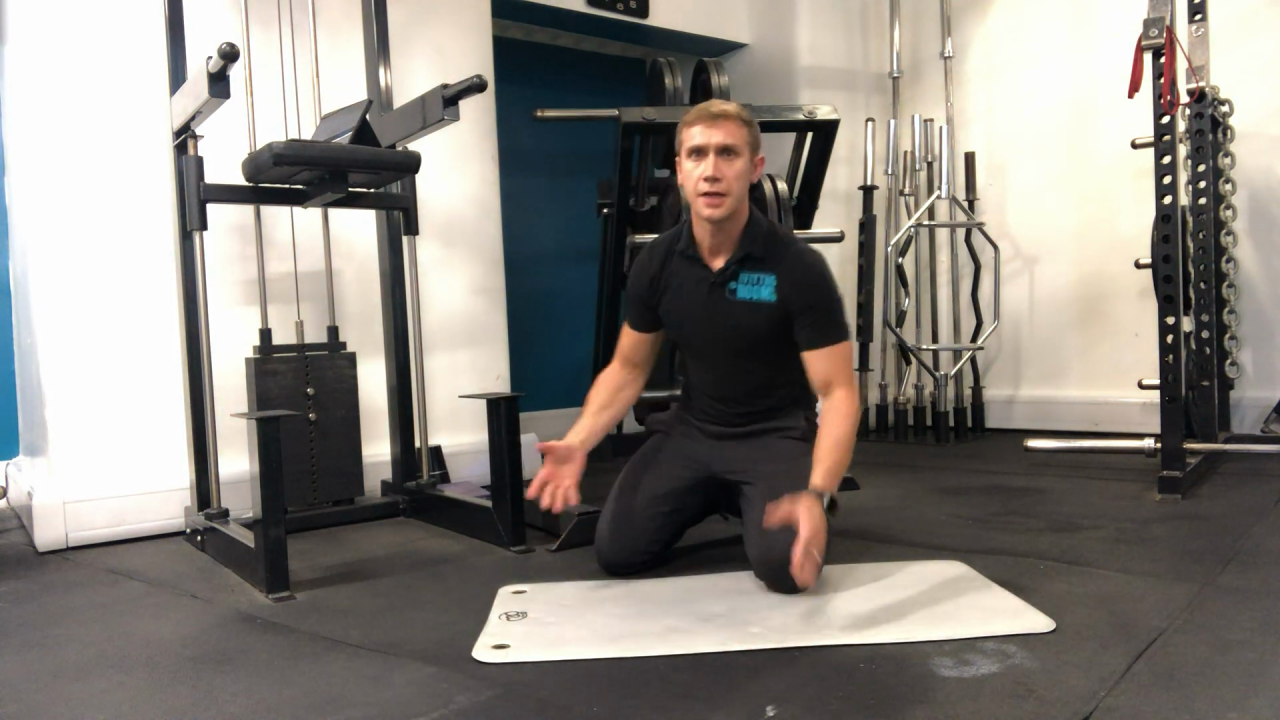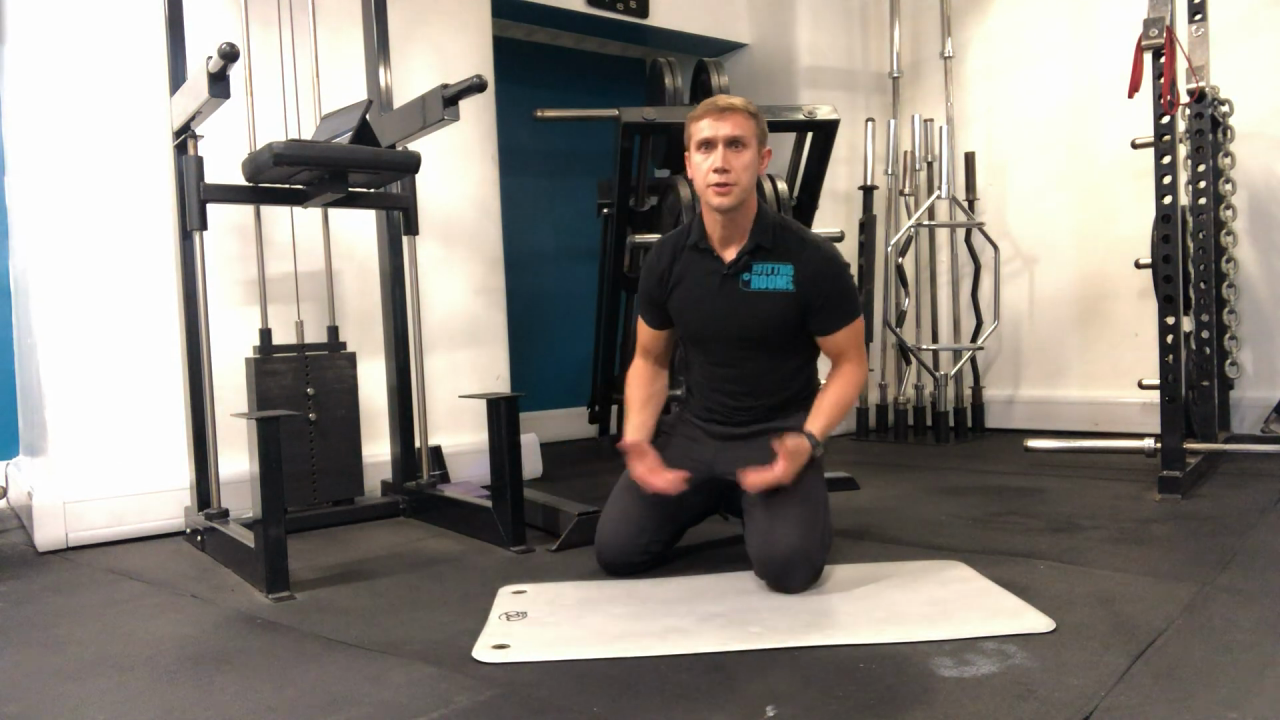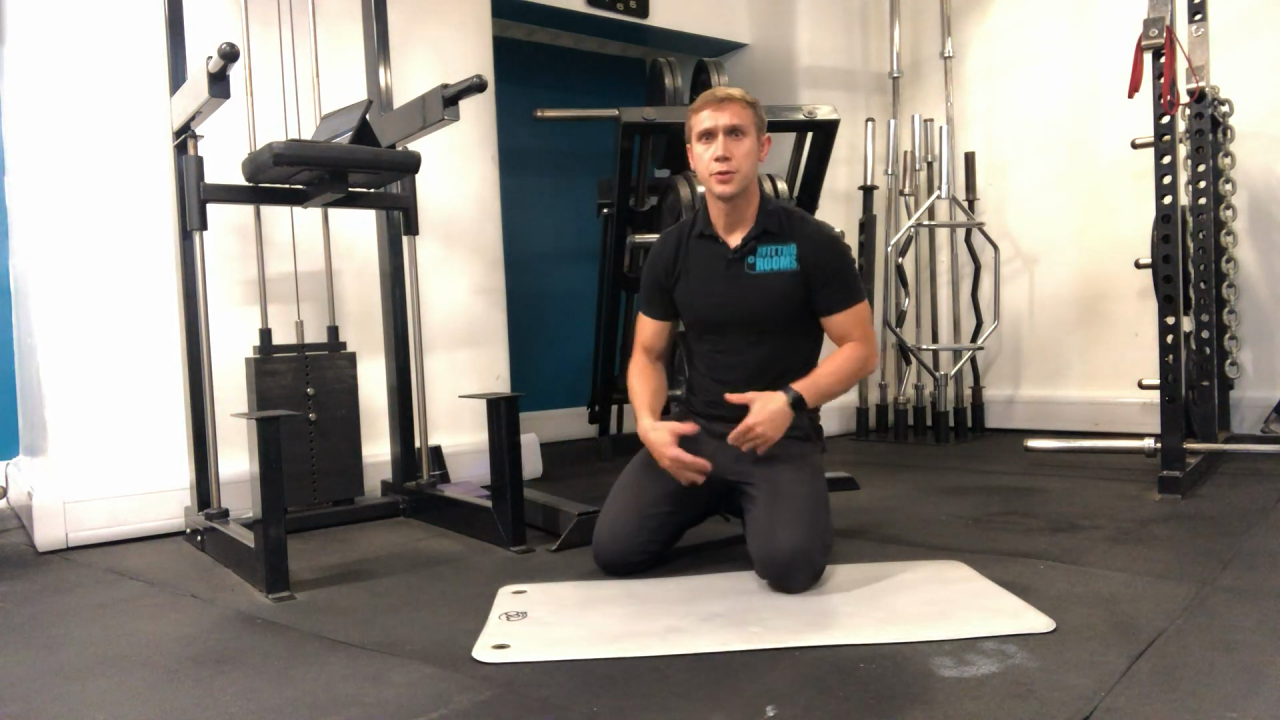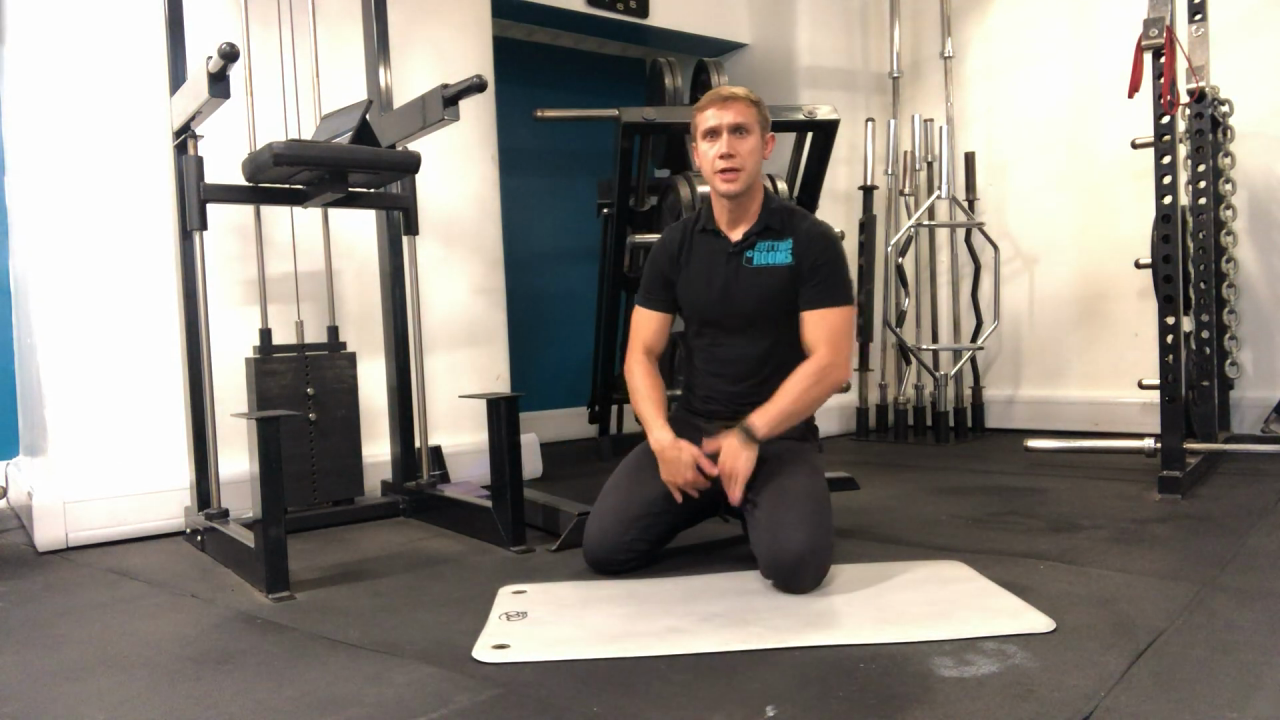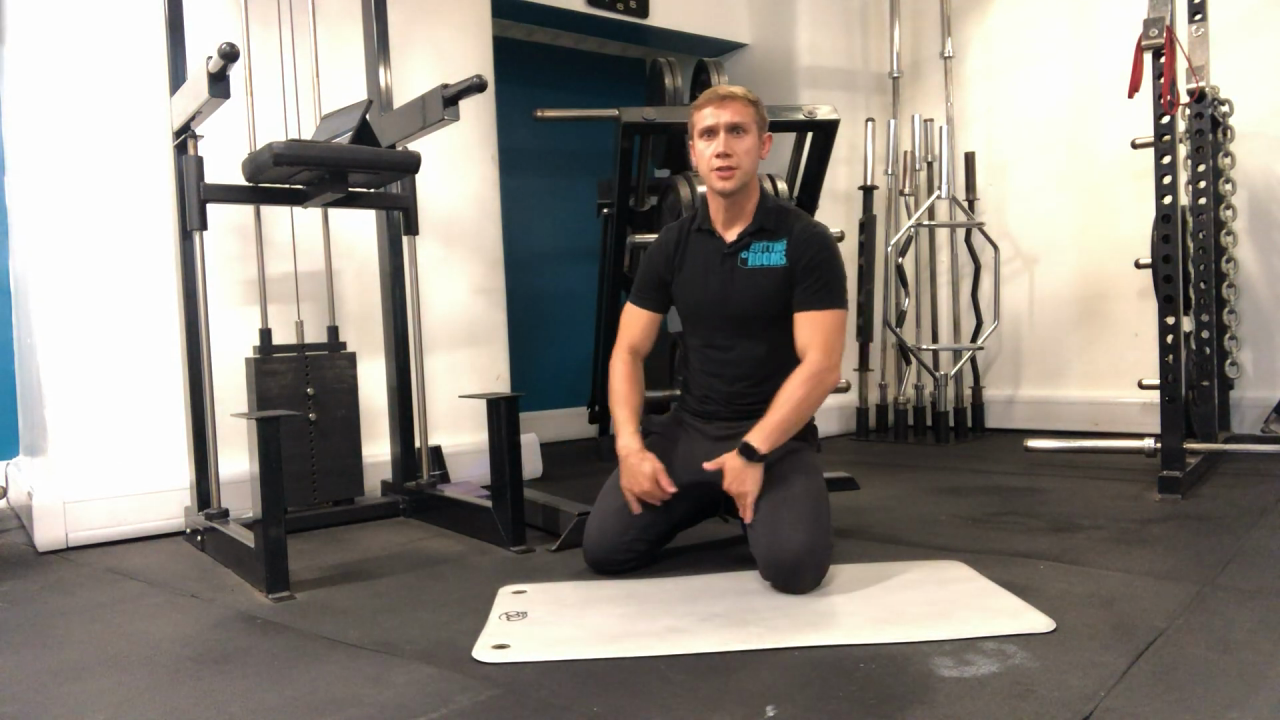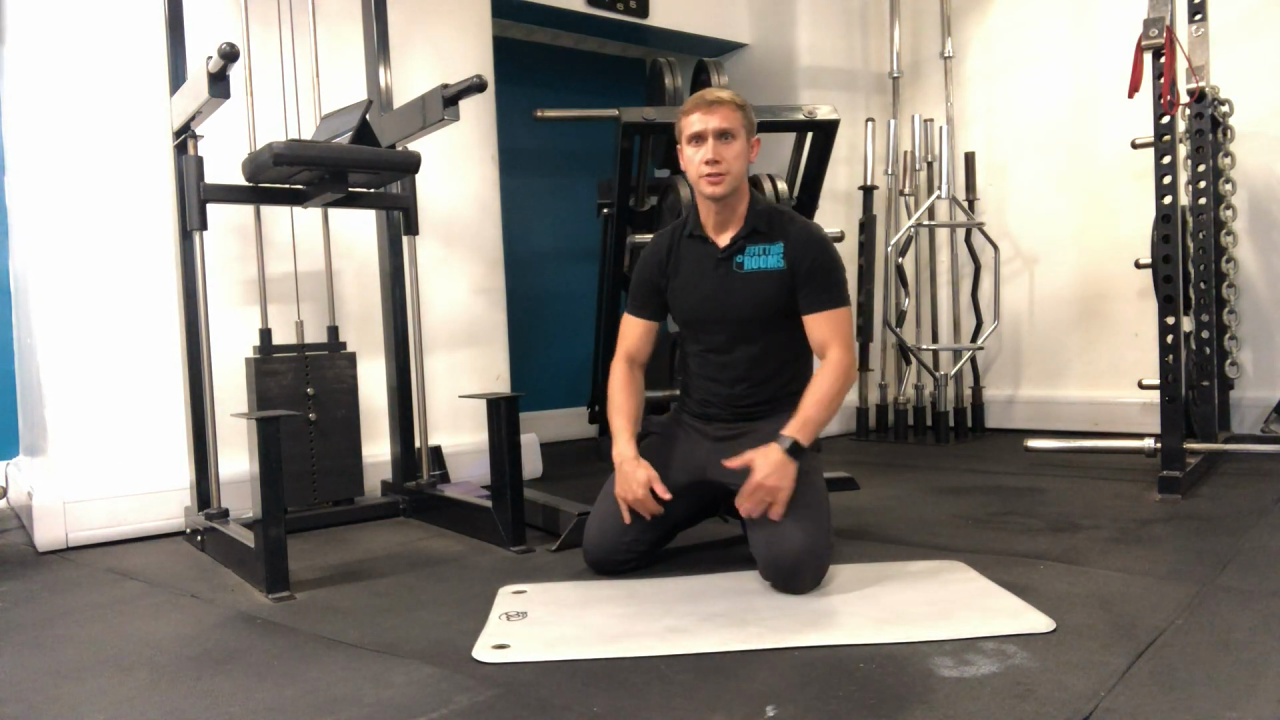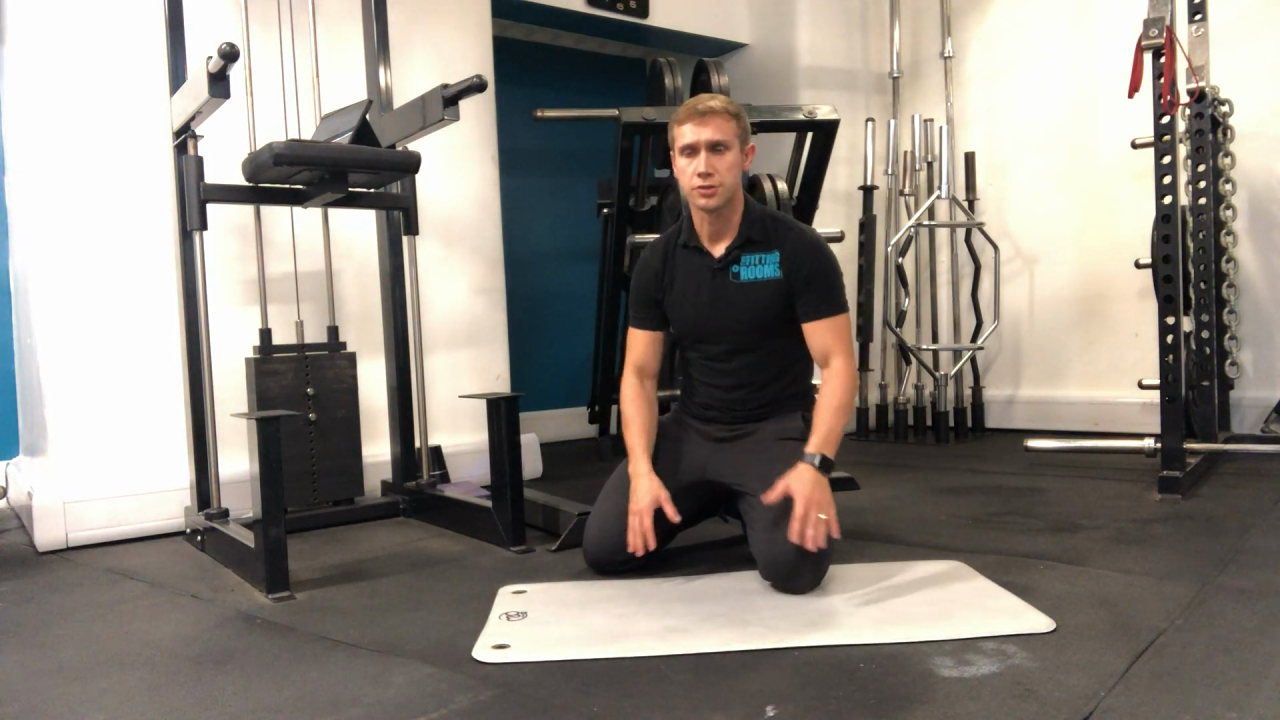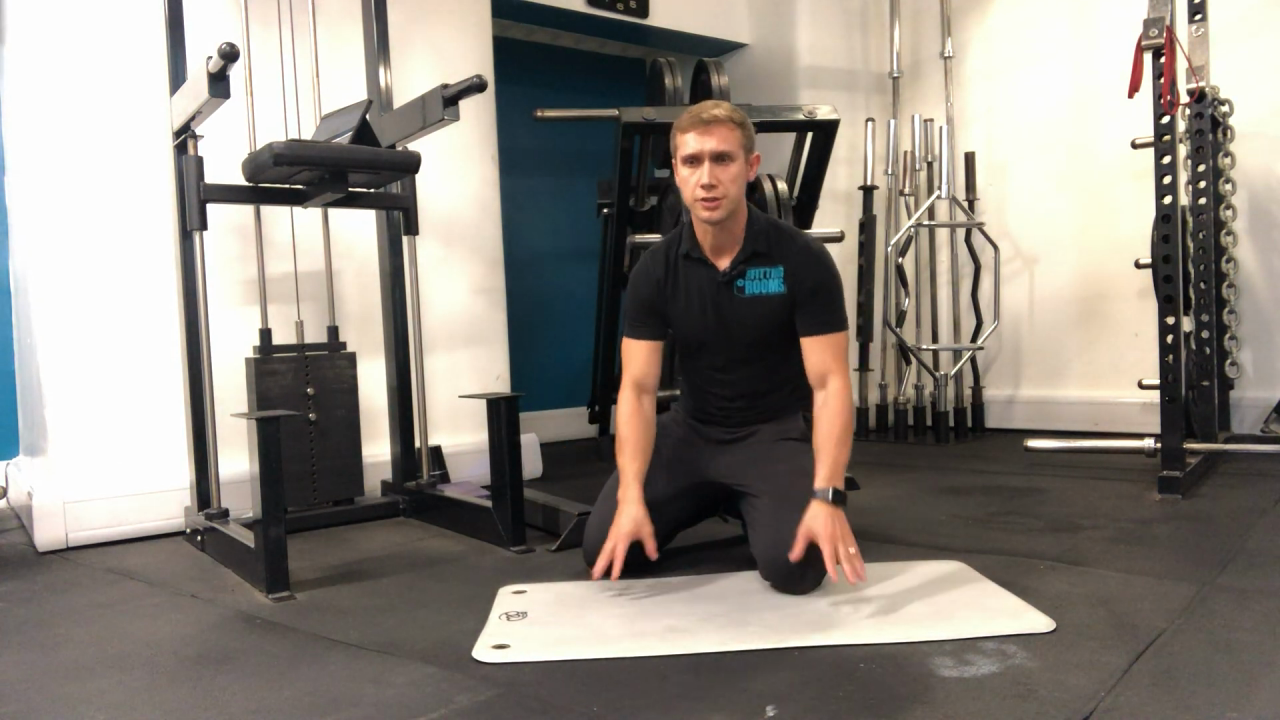
dt=0.2s
person 1, frame 1
left shoulder: (798, 268)
right shoulder: (656, 263)
left elbow: (839, 393)
right elbow: (627, 369)
left wrist: (818, 496)
right wrist: (578, 443)
left hip: (775, 435)
right hip: (691, 431)
left knee: (784, 566)
right knee: (618, 551)
left ankle: (753, 497)
right ankle: (713, 495)
person 1, frame 2
left shoulder: (811, 259)
right shoulder: (666, 259)
left elbow: (849, 365)
right elbow: (650, 360)
left wrist: (808, 441)
right wrist: (636, 436)
left hip: (778, 438)
right hip: (694, 432)
left knee: (788, 566)
right knee: (618, 551)
left ankle: (752, 504)
right ankle: (717, 497)
person 1, frame 3
left shoulder: (813, 243)
right shoulder: (671, 250)
left elbow: (860, 350)
right elbow: (647, 355)
left wrist: (792, 400)
right wrist: (649, 423)
left hip: (782, 434)
right hip: (696, 431)
left knee: (789, 564)
right knee: (615, 551)
left ankle: (756, 504)
right ankle: (716, 498)
person 1, frame 4
left shoulder: (810, 241)
right shoulder: (675, 245)
left elbow: (831, 363)
right elbow: (642, 355)
left wrist: (751, 434)
right wrist: (663, 439)
left hip: (777, 435)
right hip: (691, 429)
left knee: (795, 565)
right knee: (605, 548)
left ankle: (757, 507)
right ankle: (709, 502)
person 1, frame 5
left shoulder: (806, 242)
right shoulder: (671, 245)
left elbow: (821, 367)
right elbow: (628, 352)
left wrist: (752, 452)
right wrist: (630, 444)
left hip: (777, 436)
right hip: (689, 428)
left knee: (794, 565)
right knee: (604, 549)
left ankle: (758, 505)
right ankle: (705, 502)
person 1, frame 6
left shoulder: (802, 243)
right shoulder: (663, 252)
left elbow: (838, 360)
right elbow: (628, 361)
left wrist: (788, 449)
right wrist: (625, 453)
left hip: (773, 434)
right hip: (689, 429)
left knee: (793, 565)
right knee: (604, 550)
left ankle: (754, 505)
right ankle: (711, 502)
person 1, frame 7
left shoulder: (799, 249)
right shoulder: (658, 261)
left elbow: (838, 365)
right elbow: (640, 374)
left wrist: (815, 464)
right wrist: (641, 471)
left hip: (776, 433)
right hip: (690, 431)
left knee: (794, 566)
right knee: (605, 549)
left ankle: (751, 505)
right ankle: (715, 500)
person 1, frame 8
left shoulder: (803, 260)
right shoulder: (654, 269)
left elbow: (830, 384)
right elbow: (637, 389)
left wrist: (827, 497)
right wrist: (630, 497)
left hip: (776, 433)
right hip: (691, 431)
left knee: (793, 567)
right knee: (605, 550)
left ankle: (753, 505)
right ankle: (717, 499)
